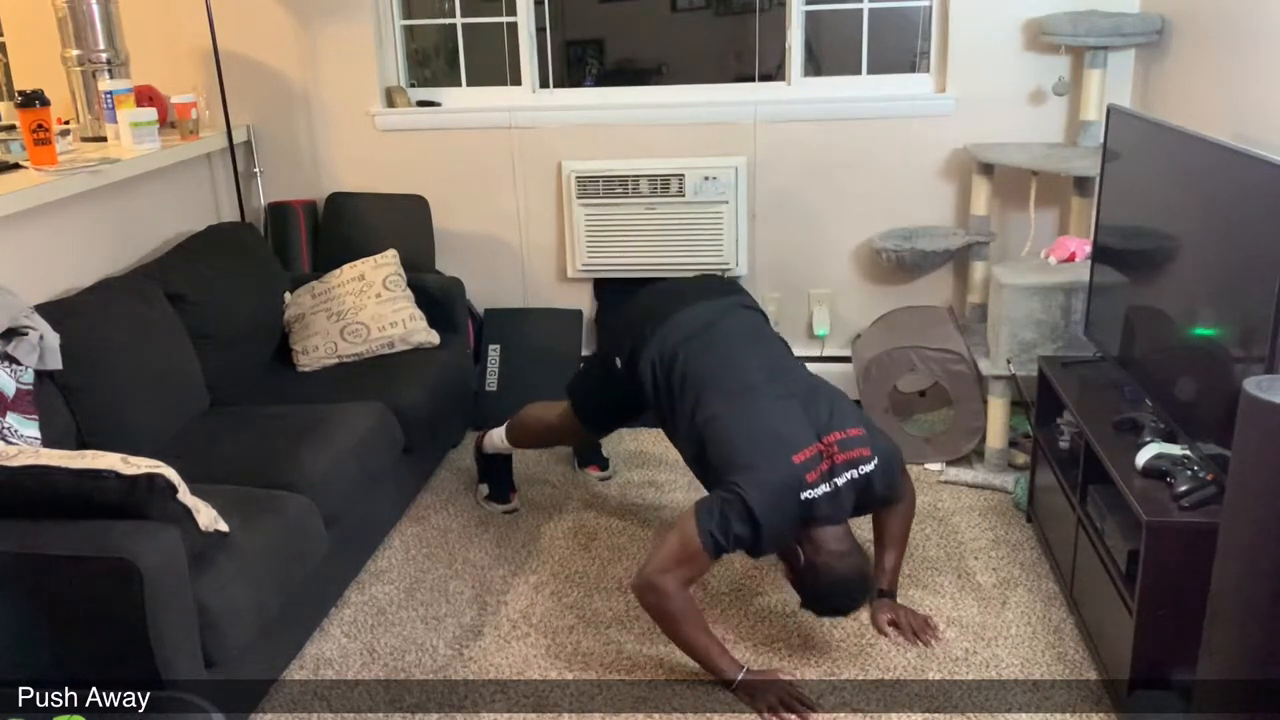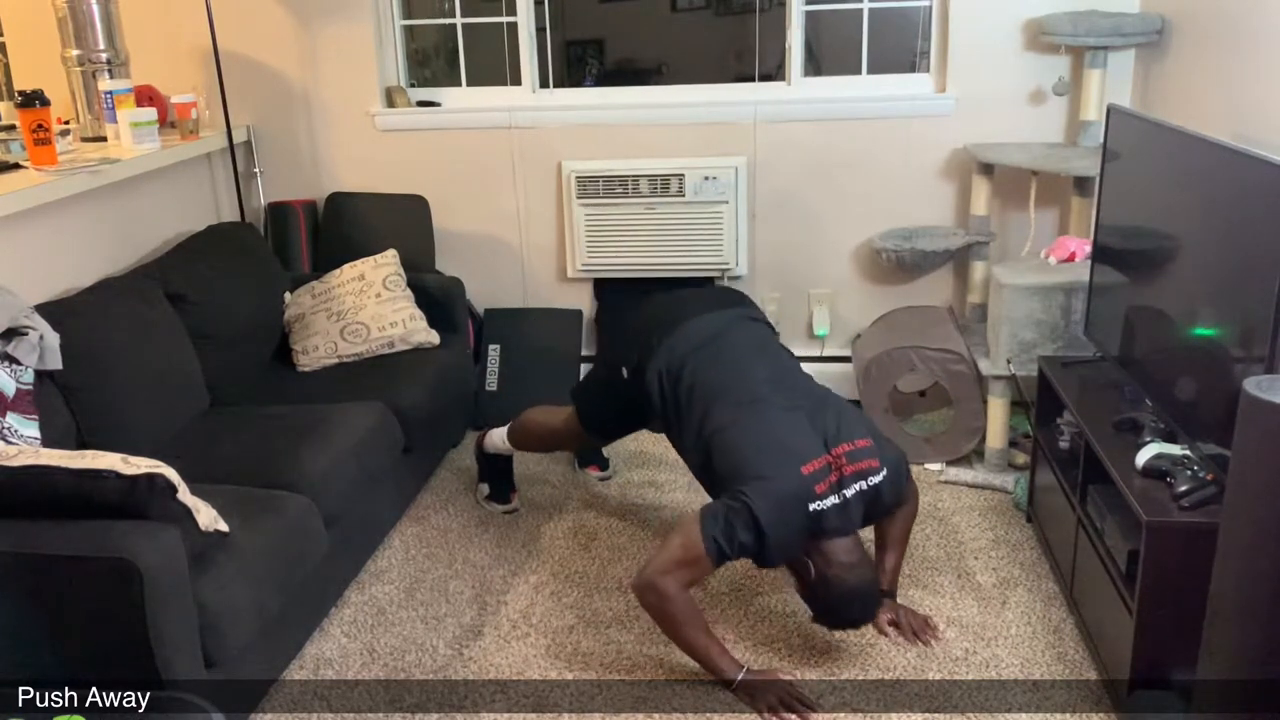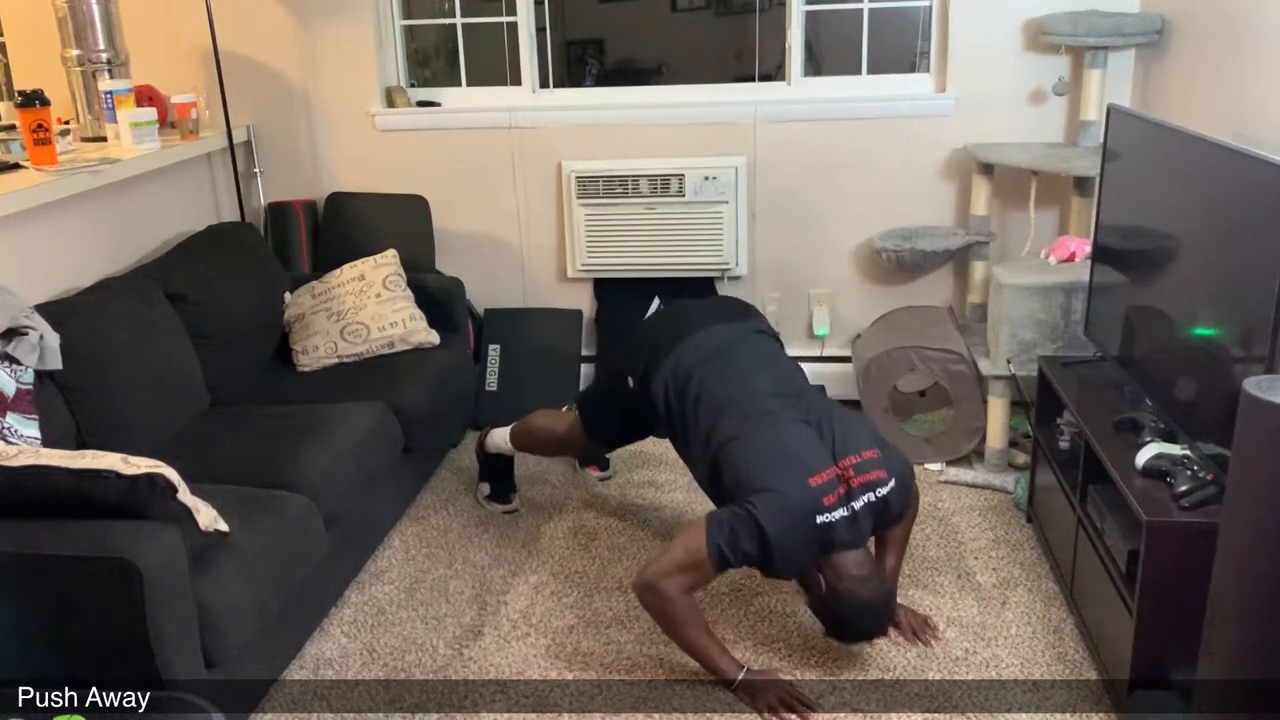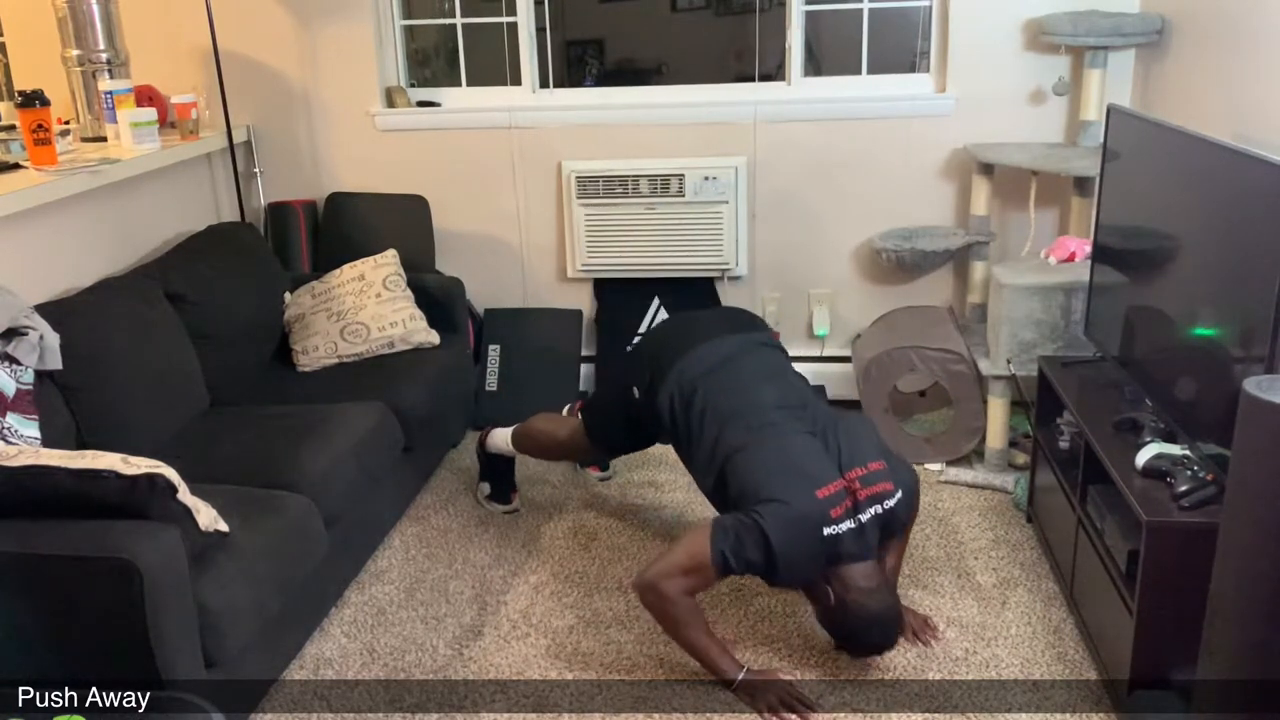
dt=0.1s
person 1, frame 1
left shoulder: (874, 459)
right shoulder: (764, 501)
left elbow: (901, 498)
right elbow: (655, 583)
left wrist: (884, 594)
right wrist: (739, 678)
left hip: (726, 308)
right hip: (654, 334)
right knee: (575, 425)
left ankle: (585, 440)
right ankle: (494, 445)
person 1, frame 2
left shoulder: (883, 470)
right shoulder: (772, 512)
right elbow: (655, 583)
left wrist: (885, 595)
right wrist: (738, 678)
left hip: (732, 317)
right hip: (662, 342)
right knee: (577, 430)
left ankle: (586, 410)
right ankle: (496, 444)
person 1, frame 3
left shoulder: (890, 479)
right shoulder: (780, 523)
right elbow: (656, 584)
left wrist: (886, 598)
right wrist: (738, 678)
left hip: (739, 327)
right hip: (670, 356)
right knee: (580, 437)
left ankle: (581, 413)
right ankle: (497, 445)
person 1, frame 4
left shoulder: (899, 490)
right shoulder: (786, 535)
right elbow: (656, 584)
left wrist: (888, 593)
right wrist: (739, 677)
left hip: (744, 338)
right hip: (675, 365)
right knee: (584, 444)
left ankle: (586, 410)
right ankle: (498, 444)
